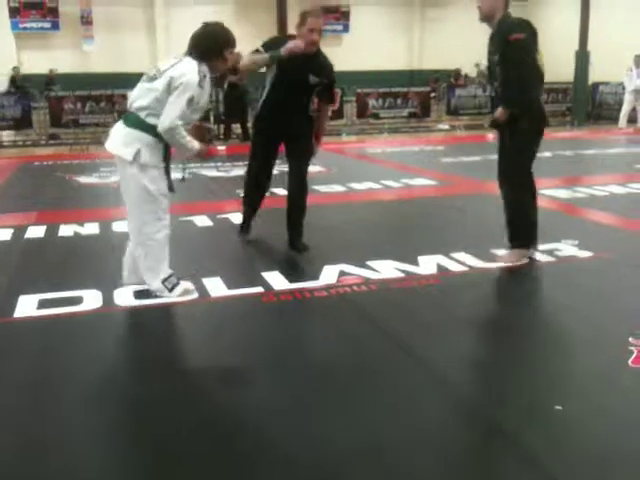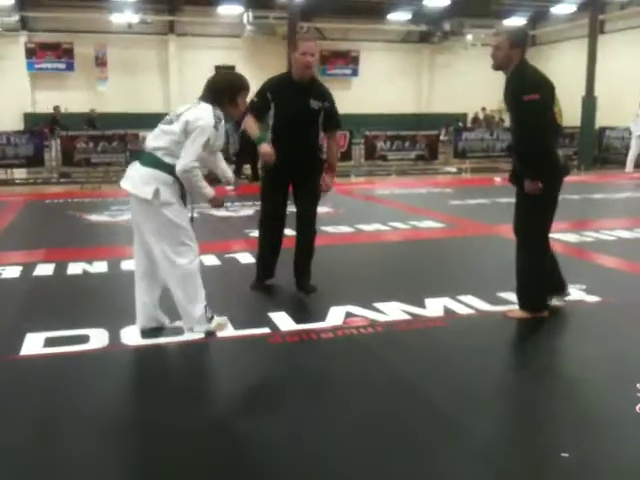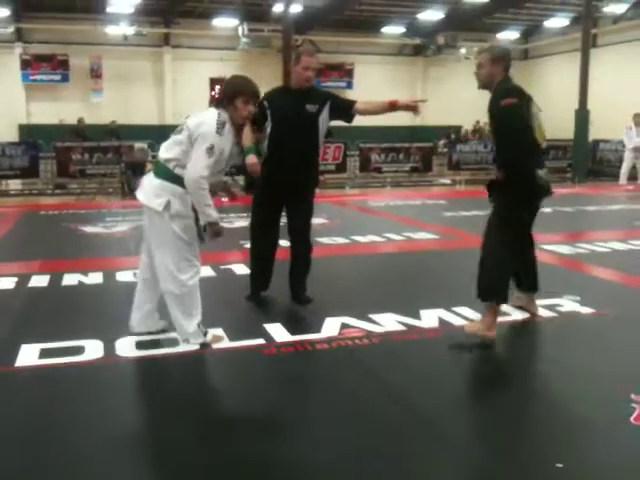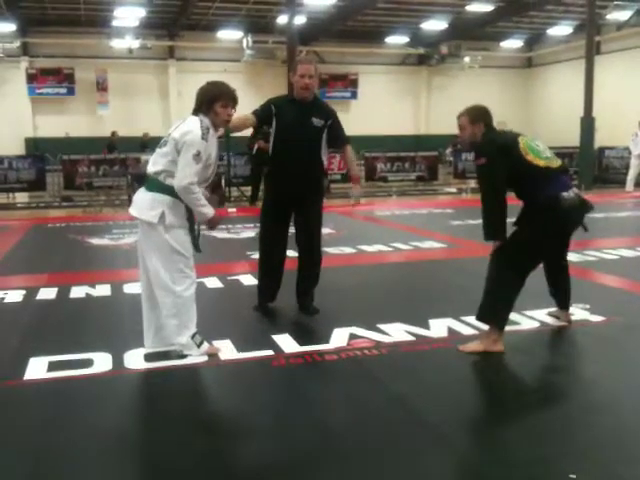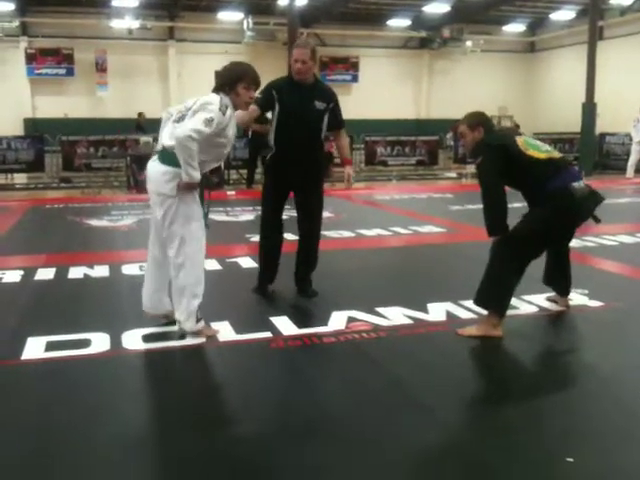
dt=0.7s
person 1, frame 1
left shoulder: (183, 65)
right shoulder: (193, 75)
right elbow: (169, 124)
left wrist: (187, 139)
right wrist: (195, 148)
left hip: (134, 138)
right hip: (138, 145)
left knee: (148, 214)
right knee: (151, 214)
left ankle: (139, 272)
right ankle: (160, 280)
person 1, frame 2
left shoulder: (202, 112)
right shoulder: (208, 121)
left elbow: (210, 155)
right elbow: (186, 167)
left wrist: (229, 177)
right wrist: (208, 195)
left hip: (145, 180)
right hip: (158, 185)
left knee: (150, 254)
right knee: (183, 252)
left ankle: (149, 318)
right ankle: (199, 320)
person 1, frame 3
left shoulder: (219, 122)
right shoulder: (212, 127)
right elbow: (195, 177)
right wrist: (211, 218)
left hip: (162, 191)
right hip: (168, 195)
left knee: (159, 262)
right knee: (182, 265)
left ankle: (144, 320)
right ankle: (192, 332)
person 1, frame 4
left shoulder: (198, 129)
right shoulder: (198, 134)
right elbow: (185, 184)
left wrist: (202, 201)
right wrist: (208, 213)
left hip: (156, 204)
right hip: (163, 208)
left knee: (158, 276)
right knee: (178, 276)
left ankle: (160, 337)
right ankle: (188, 341)
person 1, frame 5
left shoulder: (210, 102)
right shoulder: (219, 108)
left elbow: (170, 114)
right elbow: (186, 136)
left wrist: (166, 148)
right wrist: (191, 176)
left hip: (162, 170)
right hip: (174, 176)
left knee: (164, 245)
right knee: (189, 247)
left ankle: (158, 304)
right ankle: (190, 319)
person 2, frame 1
left shoulder: (517, 28)
right shoulder: (498, 34)
left elbow: (526, 72)
left wrist: (507, 108)
right wrist: (500, 108)
left hip: (524, 118)
right hip: (511, 118)
left knee: (516, 178)
right knee: (510, 178)
left ankle: (522, 243)
right ankle: (523, 238)
person 2, frame 2
left shoulder: (529, 82)
right shoulder: (517, 78)
left elbow: (538, 132)
left wrist: (533, 176)
right wrist: (526, 171)
left hip: (540, 173)
right hip: (535, 170)
left knee: (530, 234)
right knee: (531, 231)
left ankle: (535, 304)
right ankle: (552, 286)
person 2, frame 3
left shoulder: (506, 95)
right shoulder: (517, 94)
left elbow: (517, 138)
right elbow: (533, 138)
left wrist: (503, 166)
right wrist: (507, 166)
left hip: (517, 183)
right hip: (533, 180)
left knee: (497, 244)
right knee: (519, 237)
left ankle: (489, 321)
right ankle: (528, 297)
person 2, frame 4
left shoulder: (488, 147)
right shoulder: (511, 139)
left elbow: (492, 195)
left wrist: (496, 236)
right wrist: (524, 221)
left hip: (551, 209)
right hip: (570, 203)
left knee: (506, 262)
right knee: (554, 254)
left ankle: (493, 337)
right ankle: (563, 310)
person 2, frame 5
left shoulder: (487, 148)
right shoulder: (509, 141)
left elbow: (493, 195)
left wrist: (498, 232)
right wrist: (532, 227)
left hip: (561, 199)
right hip: (579, 195)
left knee: (508, 249)
right knee: (556, 240)
left ankle: (492, 323)
right ankle: (562, 295)
person 3, frame 1
left shoulder: (324, 66)
right shoulder: (278, 44)
left elbow: (324, 105)
left wrist: (317, 137)
right wrist: (279, 54)
left hip: (300, 125)
right hip: (268, 120)
left knee: (298, 180)
right knee: (257, 172)
left ankle: (295, 236)
right ankle: (247, 217)
person 3, frame 2
left shoulder: (322, 94)
right shoulder: (273, 86)
left elbow: (331, 134)
right elbow: (249, 118)
left wrist: (330, 170)
right wrist: (261, 141)
left hip: (309, 167)
right hip: (277, 164)
left knee: (307, 223)
right knee: (271, 219)
left ankle: (303, 278)
right ankle: (263, 275)
person 3, frame 3
left shoulder: (324, 100)
right shoulder: (273, 97)
left elbow: (360, 107)
right elbow: (250, 127)
left wrist: (397, 105)
right wrist: (250, 152)
left hip: (303, 179)
right hip: (271, 177)
left knee: (301, 235)
right knee: (262, 232)
left ankle: (298, 288)
right ankle: (257, 287)
person 3, frame 4
left shoulder: (325, 113)
right shoulder: (276, 106)
left elbow: (344, 146)
right elbow: (250, 119)
left wrist: (354, 178)
right wrist: (225, 125)
left hip: (311, 189)
right hip: (278, 187)
left knee: (310, 245)
right knee: (271, 243)
left ankle: (305, 298)
right ankle: (266, 298)
person 3, frame 5
left shoulder: (326, 95)
right shoulder: (277, 88)
left elbow: (338, 131)
right elbow: (253, 110)
left wrist: (347, 162)
right wrist: (233, 123)
left hip: (311, 170)
right hip: (278, 167)
left knee: (310, 227)
right knee: (270, 224)
left ankle: (303, 280)
right ankle: (265, 280)
